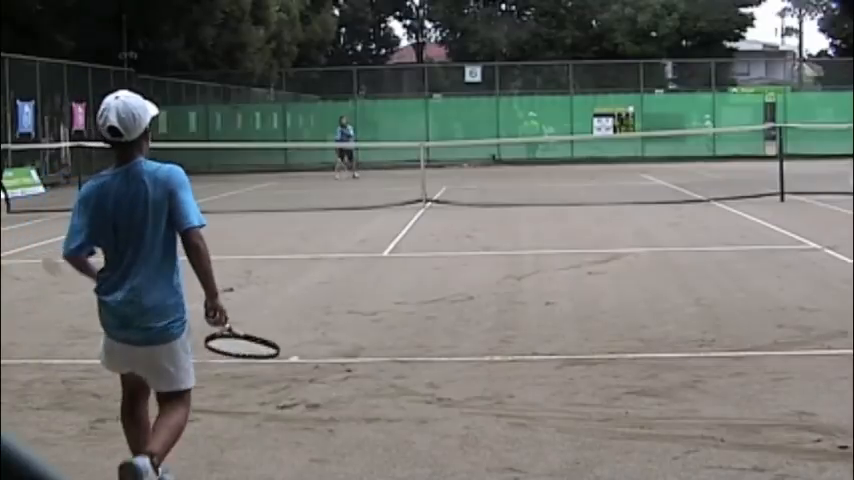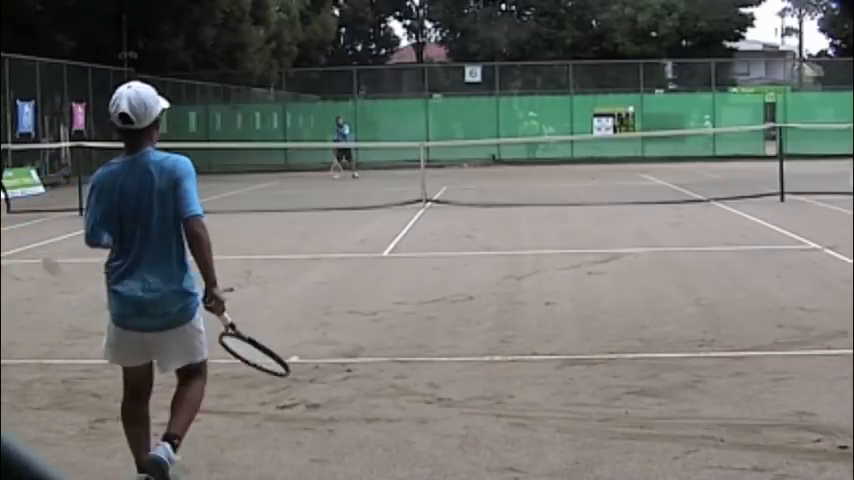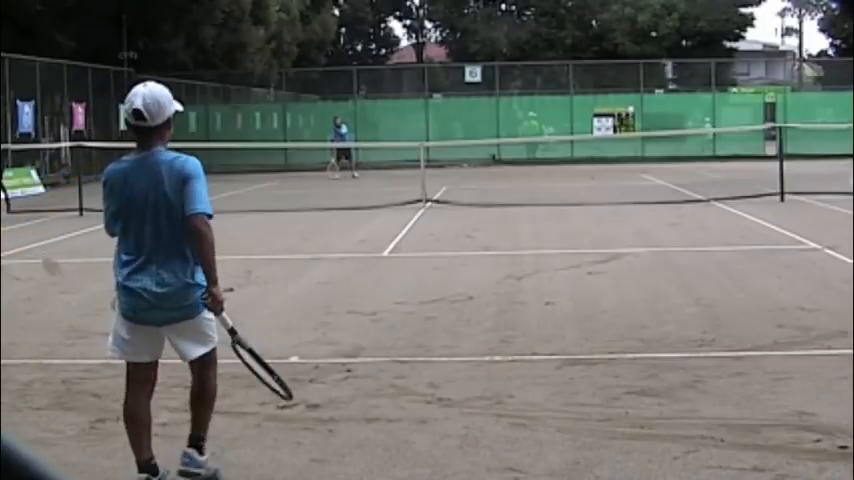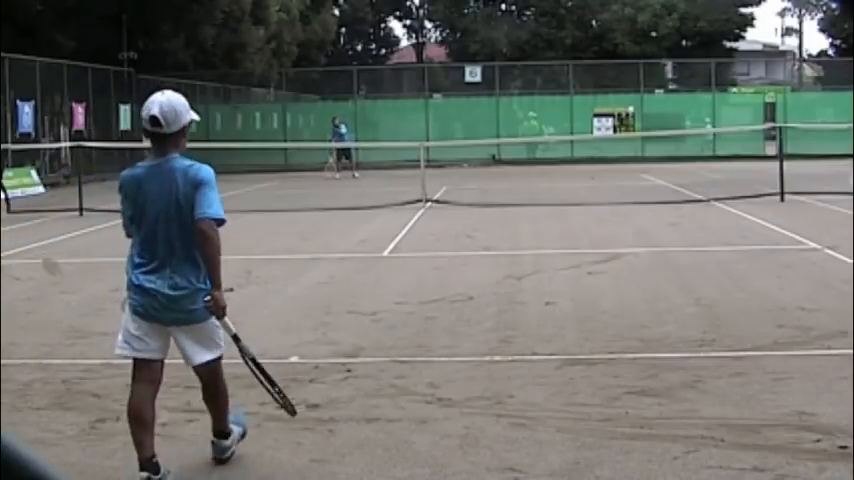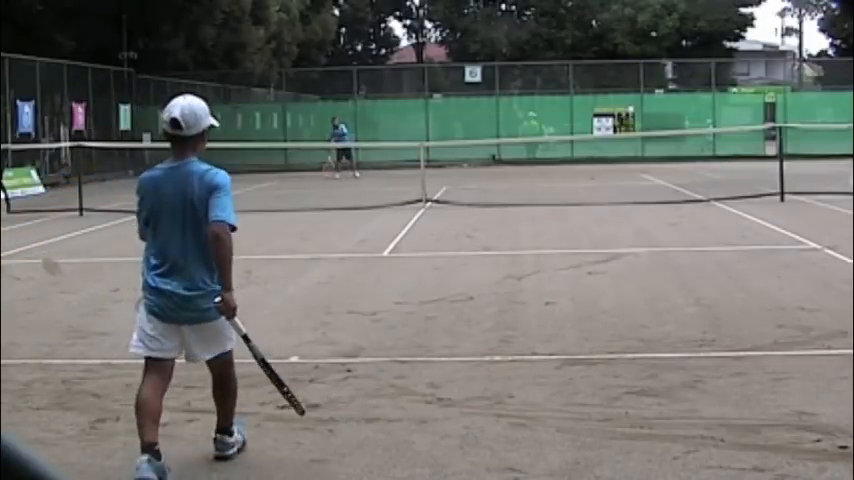
dt=0.1s
person 1, frame 1
left shoulder: (93, 190)
right shoulder: (170, 178)
left elbow: (74, 253)
right elbow: (193, 239)
right wrist: (212, 295)
left hip: (117, 314)
right hip: (164, 314)
left knee: (133, 393)
right knee: (175, 405)
person 1, frame 2
left shoulder: (102, 179)
right shoulder: (176, 167)
left elbow: (95, 238)
right elbow: (194, 228)
right wrist: (212, 285)
left hip: (126, 302)
right hip: (173, 300)
left knee: (135, 390)
right knee: (193, 376)
person 1, frame 3
left shoulder: (114, 174)
right shoulder: (186, 167)
left elbow: (114, 229)
right elbow: (198, 224)
right wrist: (213, 283)
left hip: (134, 297)
right hip: (182, 295)
left knee: (139, 385)
right knee: (204, 372)
person 1, frame 4
left shoulder: (129, 179)
right shoulder: (199, 175)
right elbow: (206, 229)
right wrist: (216, 288)
left hip: (145, 297)
right hip: (192, 296)
left knee: (144, 382)
right knee: (211, 376)
right ankle: (223, 437)
person 1, frame 5
left shoulder: (148, 182)
right shoulder: (215, 179)
left elbow: (146, 233)
right elbow: (219, 233)
right wrist: (228, 290)
left hip: (159, 295)
right hip: (204, 296)
left knee: (154, 376)
right knee: (223, 369)
right ankle: (225, 436)
